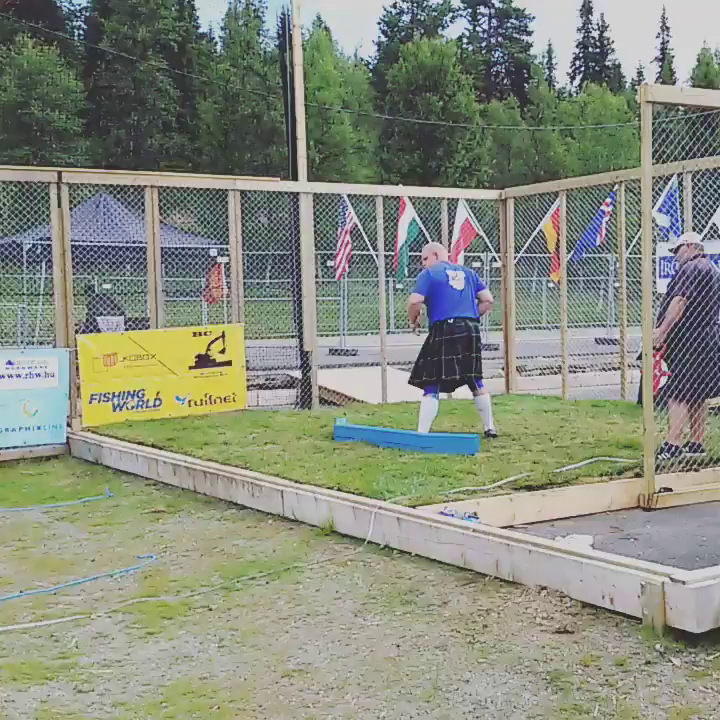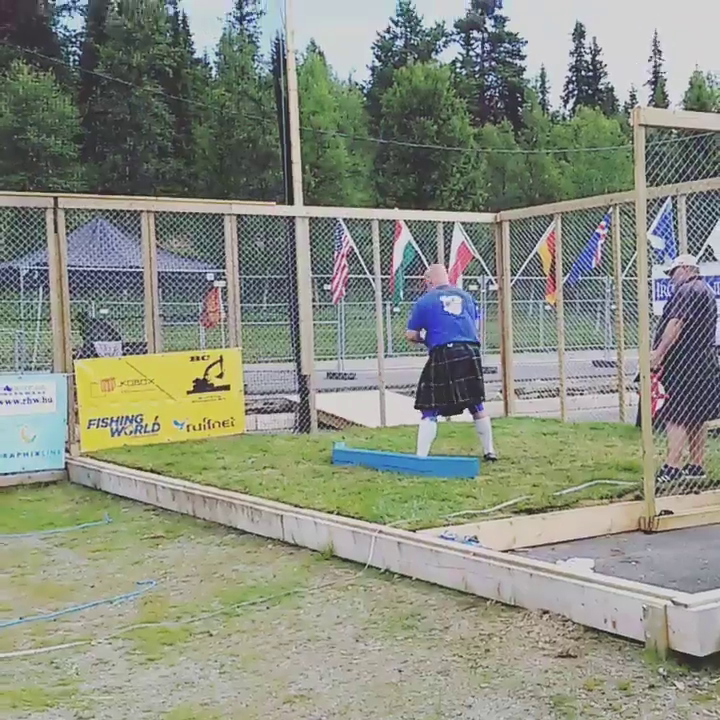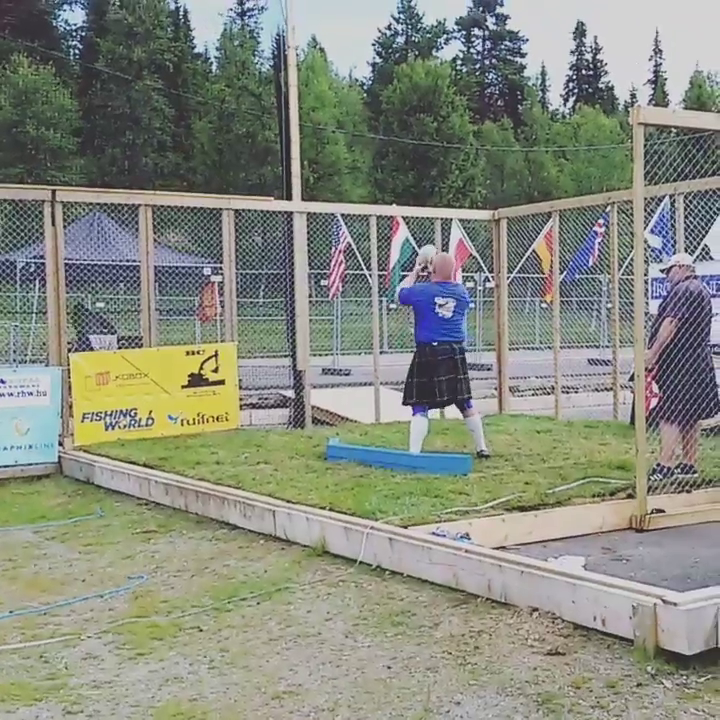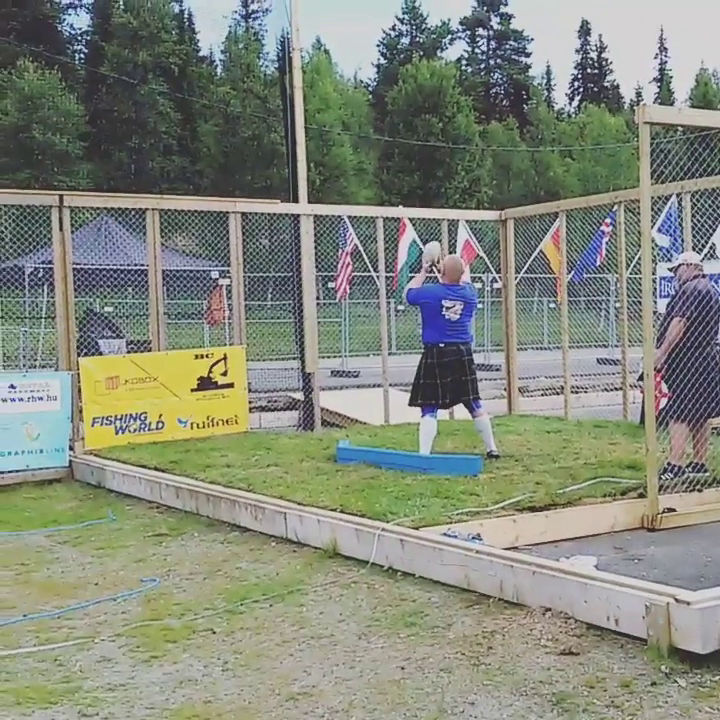
dt=0.4s
person 1, frame 1
left shoulder: (692, 268)
left elbow: (680, 301)
left wrist: (662, 330)
left hip: (688, 339)
left knee: (678, 393)
right knee: (698, 394)
left ankle: (673, 446)
right ankle: (696, 444)
person 1, frame 2
left shoulder: (687, 291)
left elbow: (676, 323)
left wrist: (658, 352)
left hip: (685, 362)
left knee: (676, 416)
right knee: (696, 416)
left ankle: (672, 469)
right ankle: (696, 467)
person 1, frame 3
left shoulder: (682, 290)
left elbow: (671, 322)
left wrist: (653, 352)
left hip: (679, 361)
right hip: (698, 360)
left knee: (669, 414)
right knee: (691, 415)
left ankle: (664, 468)
right ankle: (688, 465)
person 1, frame 4
left shoulder: (691, 289)
left elbow: (680, 321)
left wrist: (662, 351)
left hip: (687, 361)
left knee: (679, 414)
right knee: (700, 414)
left ankle: (675, 467)
right ankle: (699, 464)
person 2, frame 1
left shoulder: (429, 274)
right shoulder: (468, 272)
left elbow: (414, 302)
right elbow: (488, 300)
left wrist: (414, 321)
left hip: (445, 332)
right hip: (471, 330)
left knee: (432, 387)
right knee: (476, 382)
left ankle: (422, 434)
right ankle: (490, 428)
person 2, frame 2
left shoulder: (424, 301)
right shoulder: (466, 296)
left elbow: (411, 335)
right elbow: (476, 328)
left wrist: (425, 339)
left hip: (443, 356)
right hip: (470, 353)
left knee: (431, 411)
right knee: (476, 406)
left ankle: (421, 457)
right ankle: (489, 452)
person 2, frame 3
left shoulder: (420, 291)
right shoulder: (461, 292)
left elbow: (400, 294)
left wrist: (415, 273)
right wrist: (446, 270)
left hip: (428, 354)
right hip: (455, 353)
left knee: (420, 407)
right knee: (465, 404)
left ankle: (414, 454)
right ankle: (482, 448)
person 2, frame 4
left shoulder: (428, 292)
right shoulder: (469, 293)
left elbow: (408, 293)
left wrist: (424, 272)
right wrist: (456, 268)
left hip: (435, 355)
right hip: (462, 354)
left knee: (429, 408)
right knee: (474, 404)
left ankle: (424, 455)
right ankle: (492, 449)
